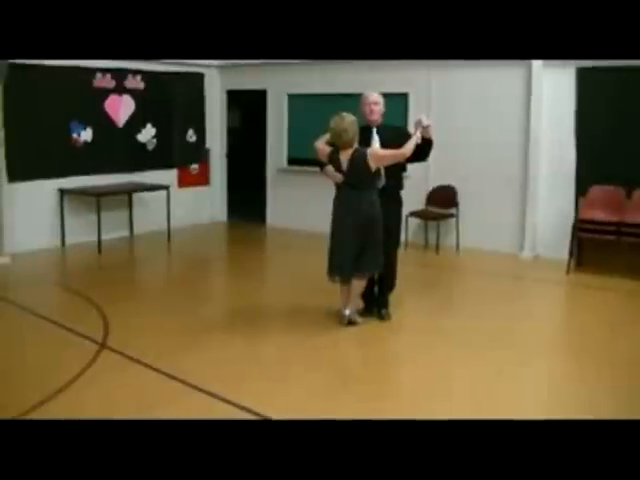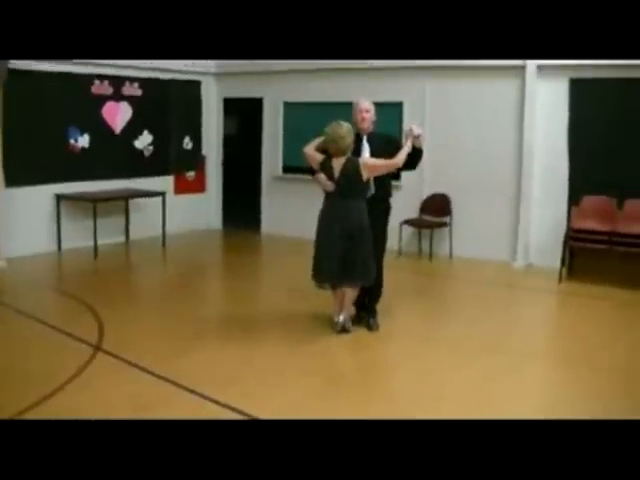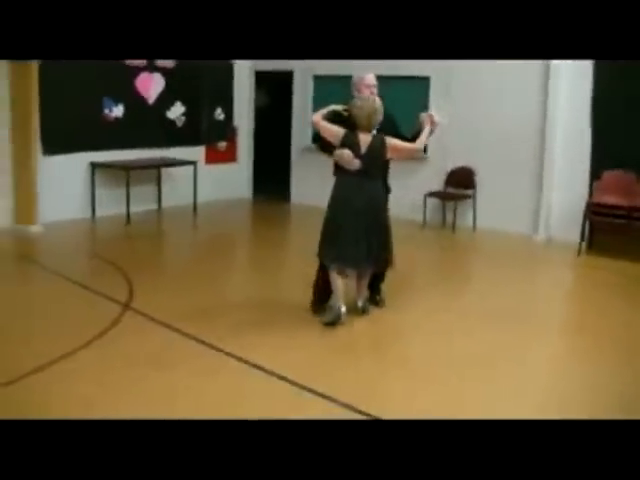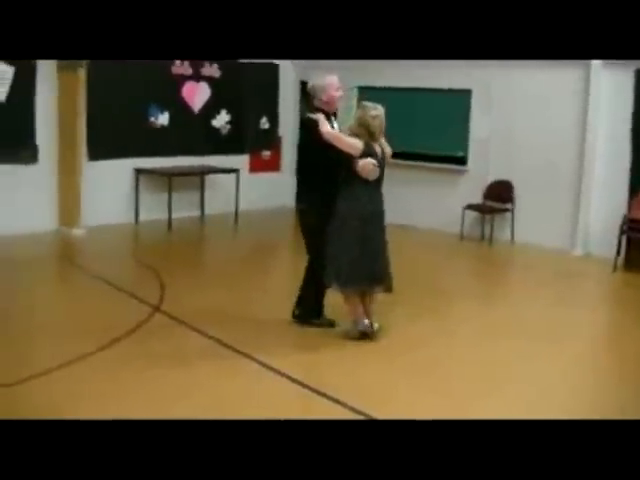
dt=1s
person 1, frame 1
left shoulder: (397, 133)
left elbow: (418, 155)
left wrist: (425, 135)
right wrist: (328, 168)
left hip: (390, 201)
left knee: (389, 251)
left ankle: (383, 301)
right ankle: (368, 300)
person 1, frame 2
left shoulder: (387, 141)
left elbow: (408, 164)
left wrist: (416, 145)
right wrist: (319, 175)
left hip: (378, 208)
left knee: (375, 259)
left ankle: (371, 309)
right ankle: (360, 307)
person 1, frame 3
left shoulder: (386, 119)
right shoulder: (342, 116)
right elbow: (320, 137)
left wrist: (424, 130)
right wrist: (335, 151)
left ankle: (374, 288)
right ankle: (320, 296)
person 1, frame 4
left shoulder: (328, 120)
right shoulder: (312, 121)
left elbow: (336, 150)
right elbow: (327, 152)
left hip: (324, 199)
right hip: (313, 200)
left knee: (322, 254)
right knee: (320, 255)
left ankle: (305, 308)
right ankle: (308, 311)
person 2, frame 1
left shoulder: (331, 155)
right shoulder: (369, 155)
left elbow: (318, 143)
right elbow: (404, 153)
left wrist: (334, 132)
right wrist: (417, 135)
left hip: (343, 210)
right hip: (366, 211)
left knee: (345, 258)
right knee: (363, 262)
left ankle: (344, 306)
right ankle: (350, 309)
person 2, frame 2
left shoulder: (323, 163)
right shoulder: (362, 165)
left elbow: (307, 149)
right elbow: (396, 163)
left wrist: (325, 138)
right wrist: (409, 143)
left hip: (330, 219)
right hip: (354, 220)
left knee: (335, 268)
right knee: (354, 271)
left ankle: (338, 314)
right ankle: (344, 316)
person 2, frame 3
left shoulder: (344, 137)
right shoulder: (386, 144)
left elbow: (315, 119)
right elbow: (417, 148)
left wrist: (331, 108)
right wrist: (427, 127)
left hip: (344, 200)
right hip: (372, 201)
left knee: (337, 252)
right knee: (367, 250)
left ankle: (338, 304)
right ankle: (361, 300)
person 2, frame 4
left shoulder: (358, 147)
right shoulder: (381, 150)
left elbow: (327, 133)
left wrist: (321, 118)
right wrist: (378, 134)
left hip: (352, 214)
right hip: (373, 213)
left knee: (346, 269)
right knee: (365, 268)
left ankle: (360, 321)
right ankle: (369, 321)
